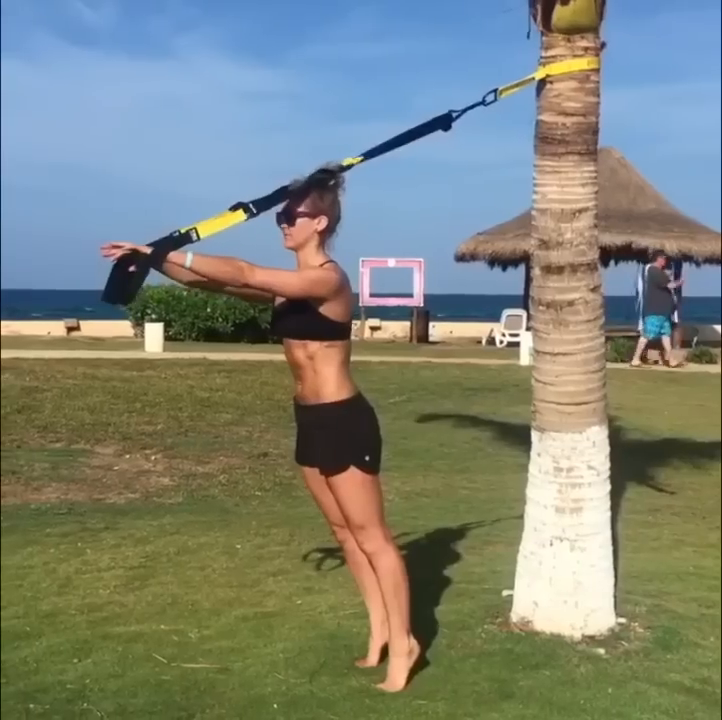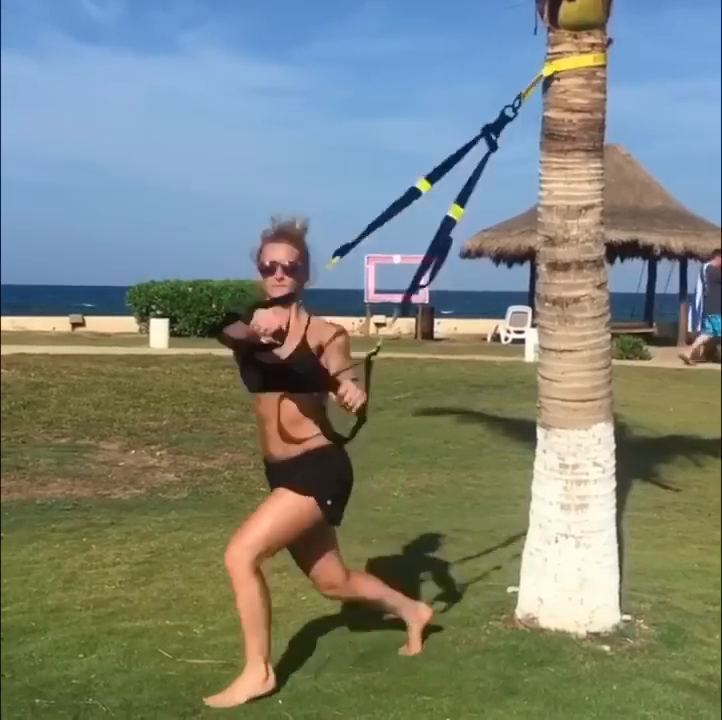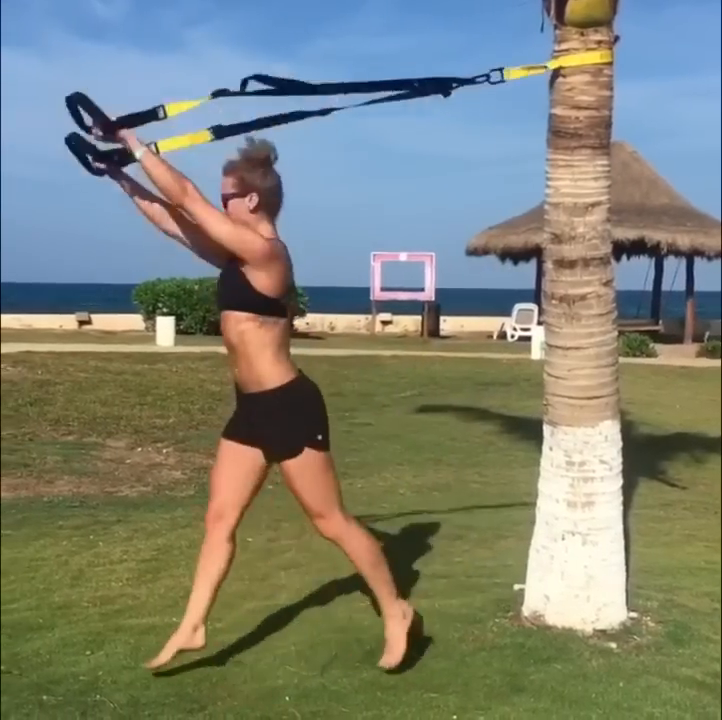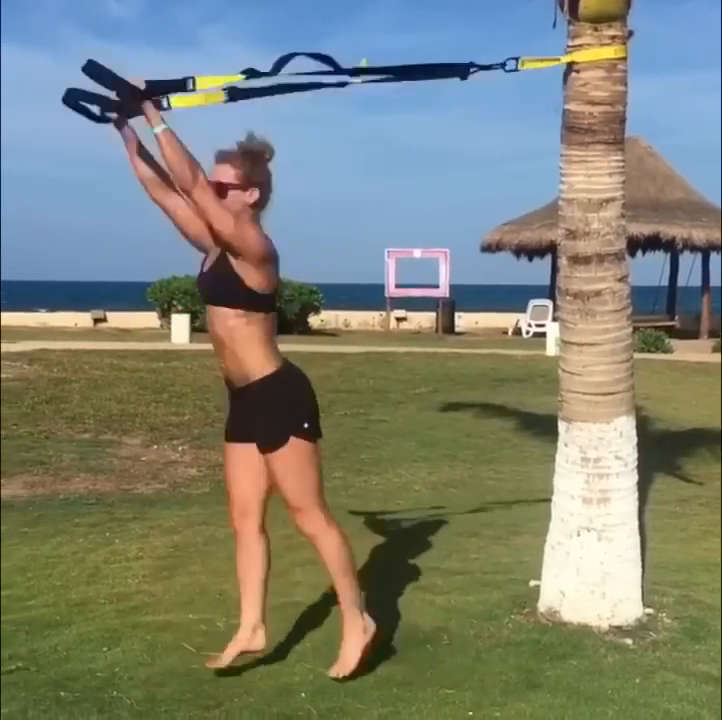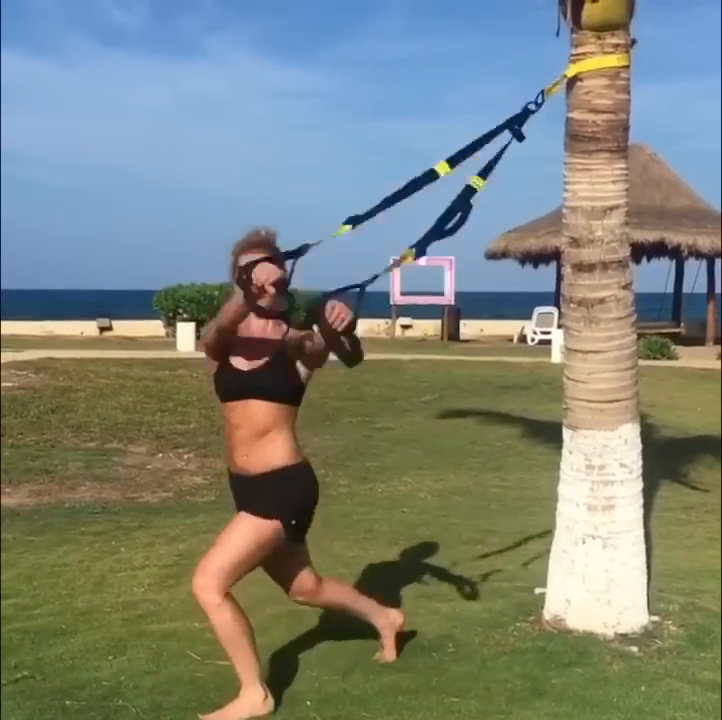
dt=0.7s
person 1, frame 1
left shoulder: (328, 280)
right shoulder: (286, 285)
left elbow: (244, 274)
right elbow: (218, 282)
left wrist: (164, 251)
right wrist: (154, 258)
left hip: (343, 422)
right hip: (311, 422)
left knee: (371, 537)
right knee: (345, 533)
left ankle: (403, 644)
right ankle: (380, 629)
person 1, frame 2
left shoulder: (323, 331)
right shoulder: (247, 329)
left elbow: (343, 375)
right elbow: (236, 335)
left wrist: (341, 372)
right wrist: (257, 327)
left hip: (320, 470)
right hip: (281, 475)
left knee: (241, 556)
right knee: (332, 580)
left ankle: (258, 672)
right ankle: (413, 613)
person 1, frame 3
left shoulder: (263, 250)
right shoulder: (236, 255)
left elbow: (186, 197)
right elbow: (176, 219)
left wrist: (138, 147)
right wrist: (122, 177)
left hip: (289, 405)
right hip: (250, 408)
left knee: (331, 521)
right knee: (219, 520)
left ankle: (395, 611)
right ankle: (191, 628)
person 1, frame 4
left shoulder: (251, 247)
right shoulder: (217, 244)
left elbow: (192, 185)
right elbow: (164, 192)
left wrist: (155, 118)
right wrist: (128, 133)
left hip: (280, 396)
right hip: (244, 401)
left knee: (308, 517)
right knee: (245, 521)
left ankle: (356, 620)
right ankle: (251, 628)
person 1, frame 5
left shoulder: (299, 342)
right shoulder: (220, 343)
left elbow: (319, 353)
right elbow: (220, 328)
left wrist: (333, 330)
right wrist: (246, 290)
left hip: (285, 486)
right hip: (246, 488)
left knee: (208, 583)
right knee: (305, 587)
right ankle: (383, 618)
